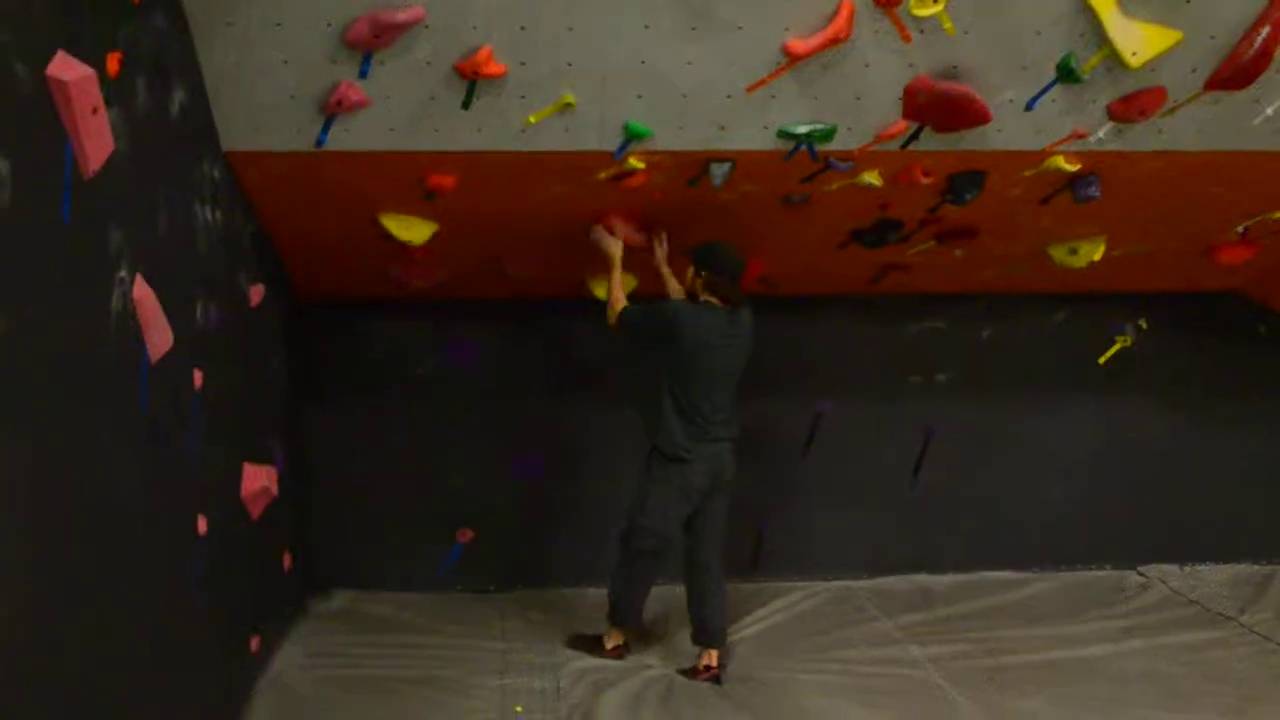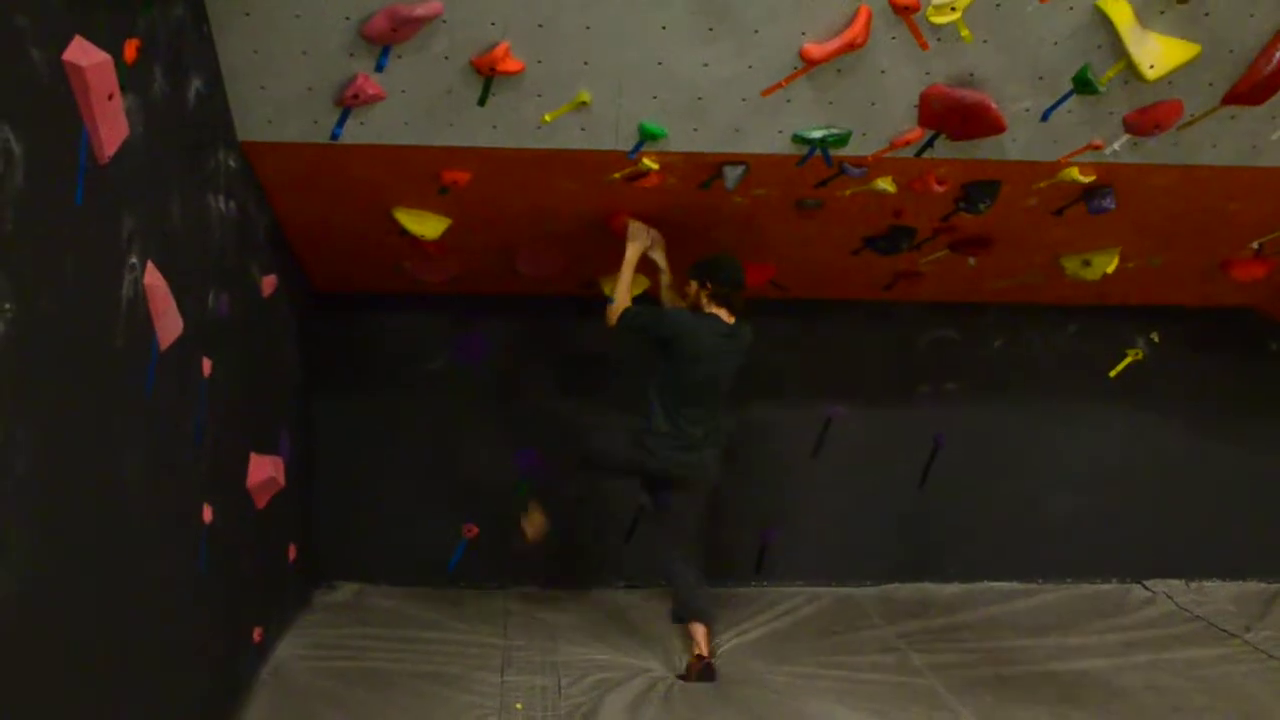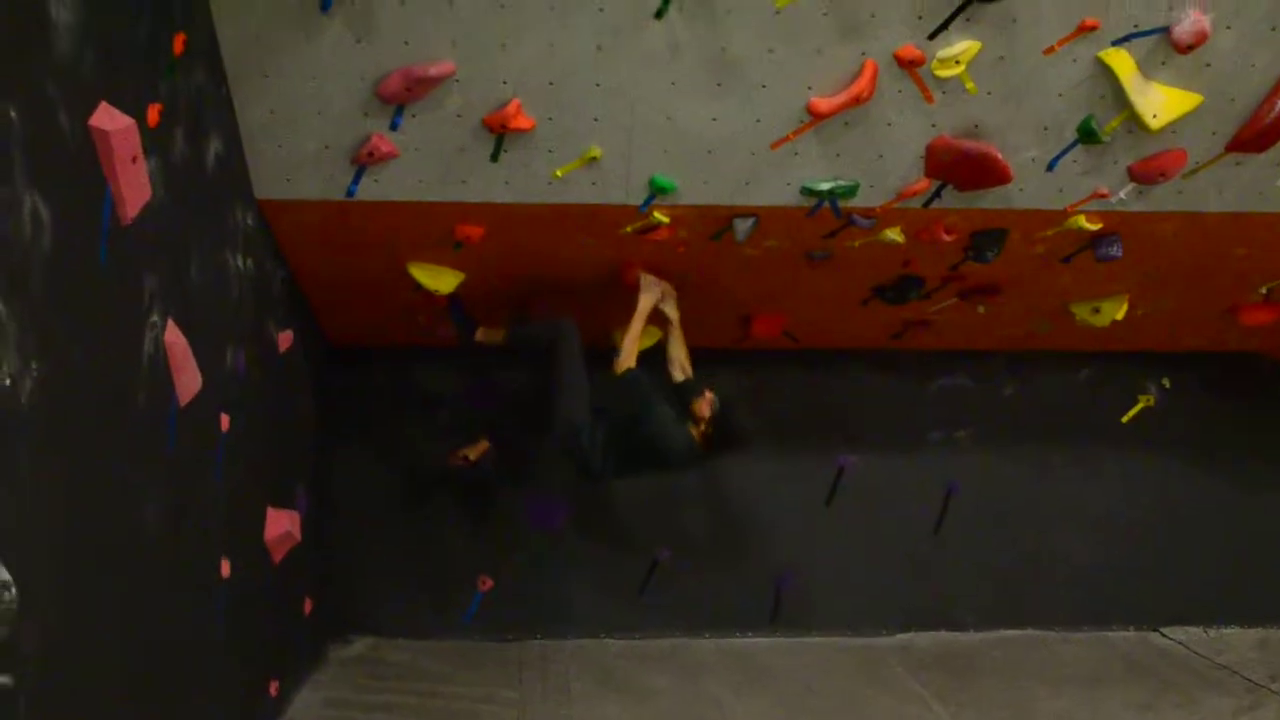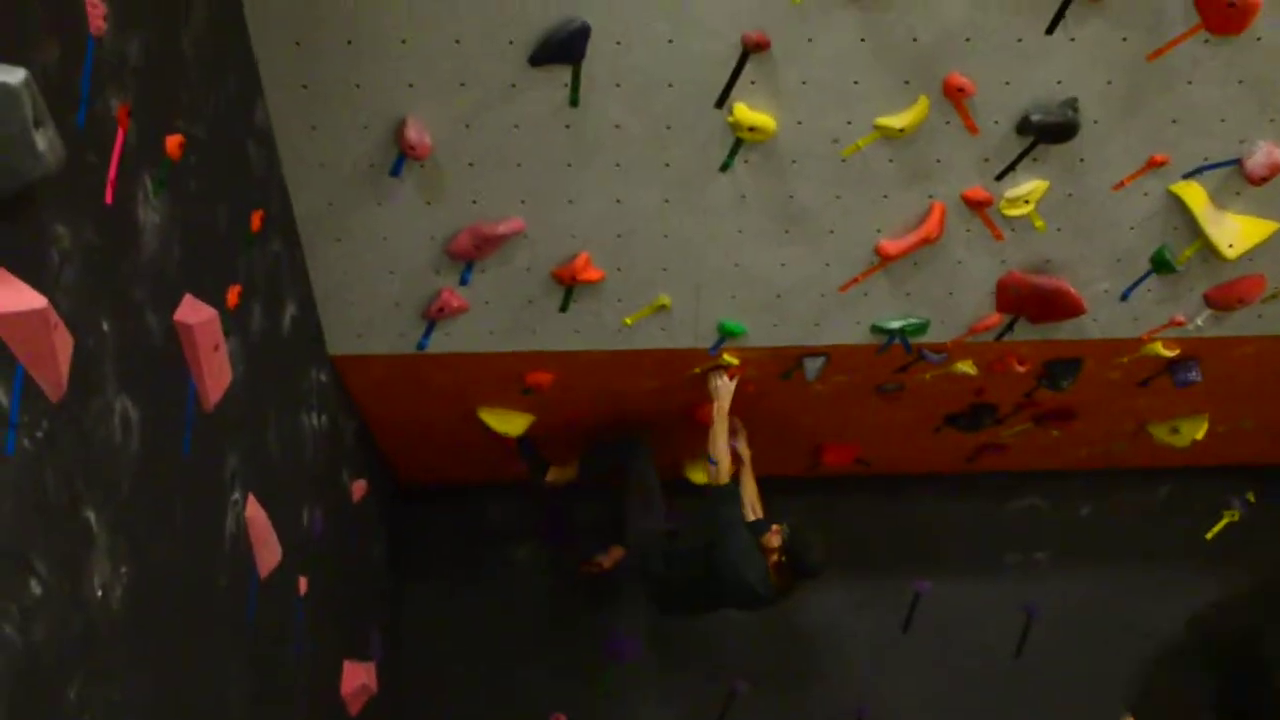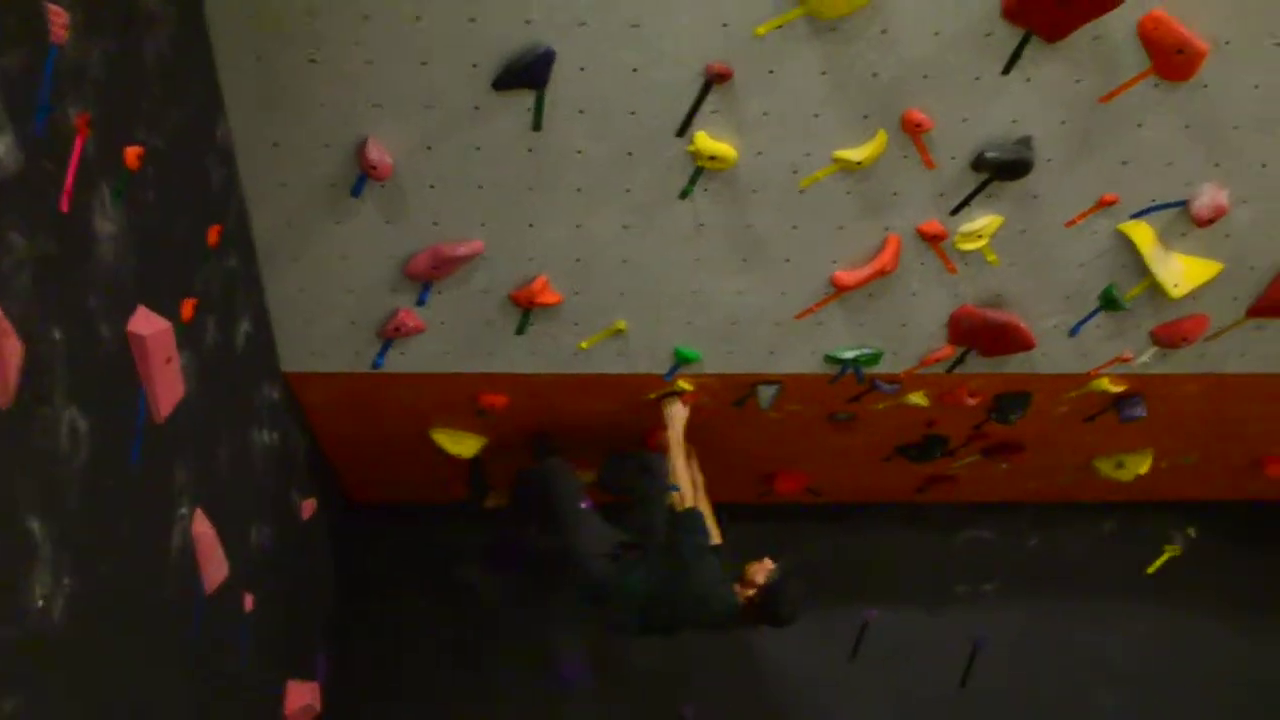
dt=1s
person 1, frame 1
left shoulder: (679, 318)
right shoulder: (741, 320)
left elbow: (618, 316)
left wrist: (615, 257)
right wrist: (662, 268)
left hip: (680, 462)
right hip: (720, 459)
left knee: (642, 549)
right knee: (707, 558)
left ankle: (616, 637)
right ankle: (711, 658)
person 1, frame 2
left shoulder: (684, 328)
right shoulder: (741, 336)
left elbow: (617, 315)
left wrist: (634, 254)
right wrist: (662, 261)
left hip: (663, 455)
right hip: (703, 463)
right knee: (682, 552)
left ankle: (541, 521)
right ankle: (702, 653)
person 1, frame 3
left shoulder: (666, 432)
right shoulder: (692, 438)
left elbow: (621, 367)
right elbow: (679, 370)
left wrist: (644, 305)
right wrist: (673, 316)
left hip: (581, 438)
right hip: (594, 444)
left knee: (563, 331)
left ankle: (478, 334)
right ankle: (482, 447)
person 1, frame 4
left shoulder: (739, 562)
right shoulder: (767, 577)
left elbow: (720, 477)
right elbow: (753, 514)
left wrist: (721, 405)
right wrist: (744, 455)
left hip: (655, 564)
right hip: (675, 552)
left knee: (633, 453)
left ankle: (550, 474)
right ankle: (617, 553)
person 1, frame 5
left shoulder: (706, 587)
right shoulder: (732, 585)
left elbow: (683, 504)
right elbow: (714, 541)
left wrist: (675, 431)
right wrist: (698, 482)
left hip: (611, 569)
right hip: (645, 556)
left knee: (554, 471)
right knee: (655, 467)
left ankle: (510, 500)
